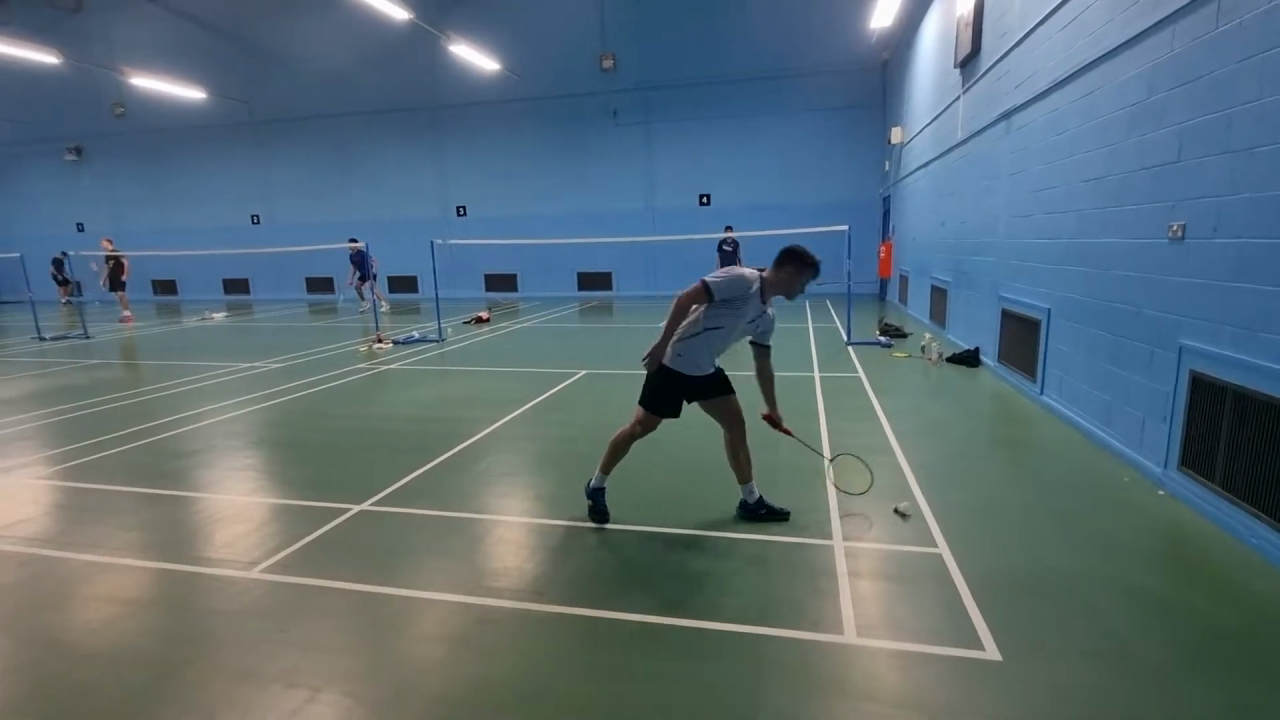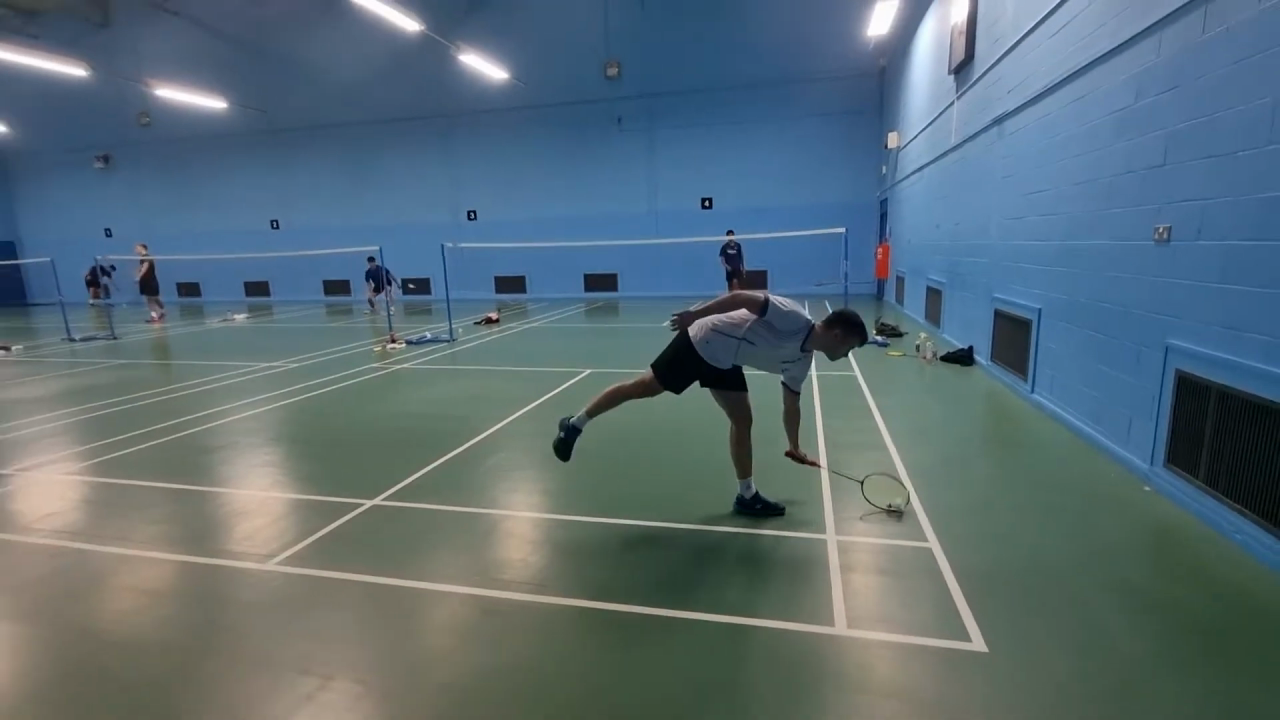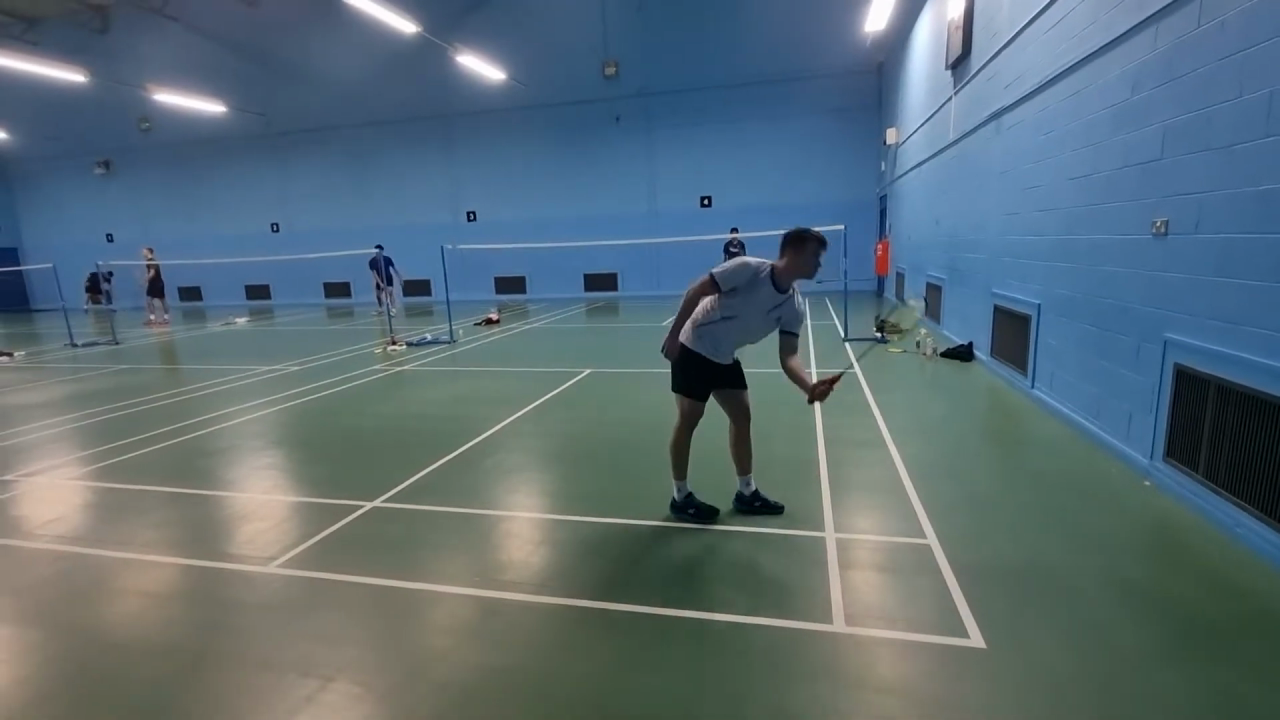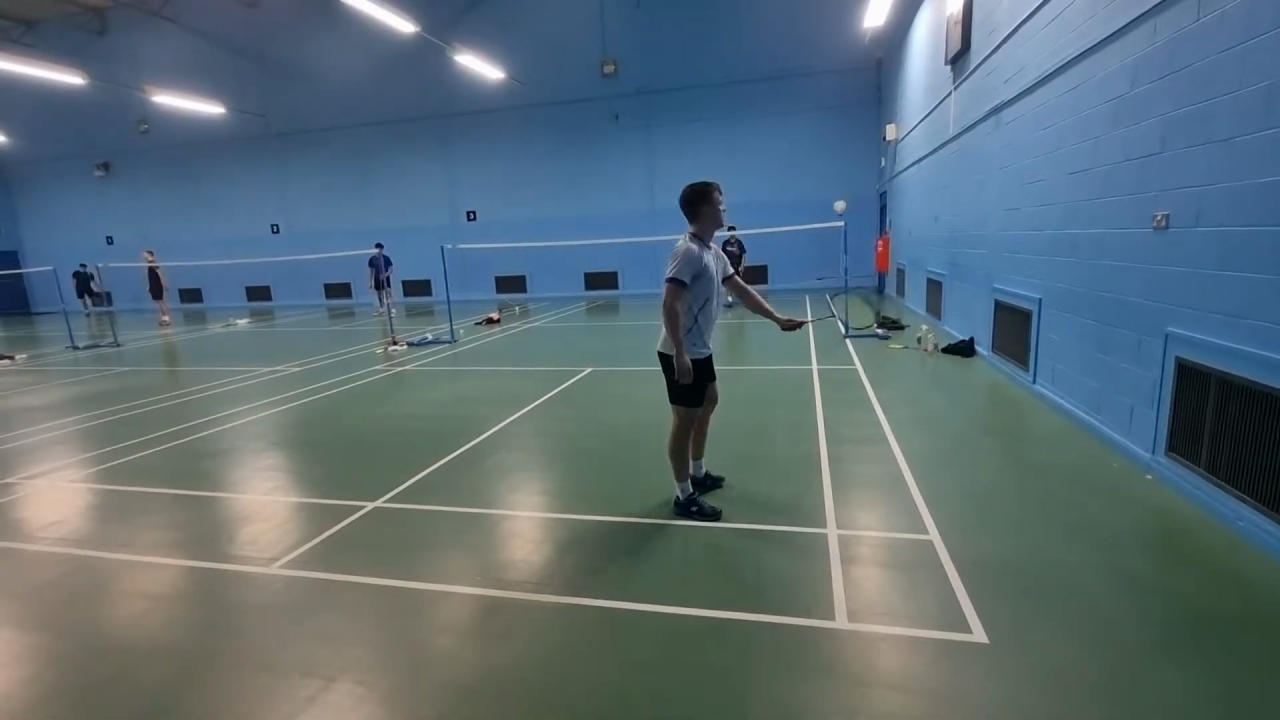
dt=0.4s
person 1, frame 1
left shoulder: (765, 314)
right shoulder: (741, 280)
left elbow: (763, 364)
right elbow: (685, 298)
left wrist: (772, 408)
right wrist: (663, 343)
left hip: (706, 370)
right hip: (674, 362)
left knee: (735, 422)
right knee: (640, 427)
left ankle: (751, 501)
right ankle: (597, 486)
person 1, frame 2
left shoulder: (801, 360)
right shoulder: (794, 318)
left elbow: (791, 407)
right elbow: (741, 298)
left wrist: (795, 448)
right wrist: (696, 314)
left hip: (724, 362)
right hip: (700, 344)
left knee: (743, 419)
right knee: (641, 388)
left ankle: (747, 495)
right ankle: (574, 425)
person 1, frame 3
left shoulder: (793, 307)
right shoulder: (748, 269)
left elbow: (789, 356)
right elbow: (696, 291)
left wrist: (810, 387)
right wrist: (673, 335)
left hip: (723, 358)
right hip: (693, 348)
left knee: (742, 417)
right knee: (688, 420)
left ankle: (746, 492)
right ankle: (681, 497)
person 1, frame 4
left shoulder: (714, 251)
right shoulder: (688, 251)
left elbow: (742, 291)
right elbow: (670, 304)
left wrist: (778, 319)
right wrist: (680, 354)
left hip: (699, 349)
right hip: (681, 353)
left knee: (707, 405)
right knee: (685, 420)
left ankle: (697, 474)
right ankle: (684, 497)
